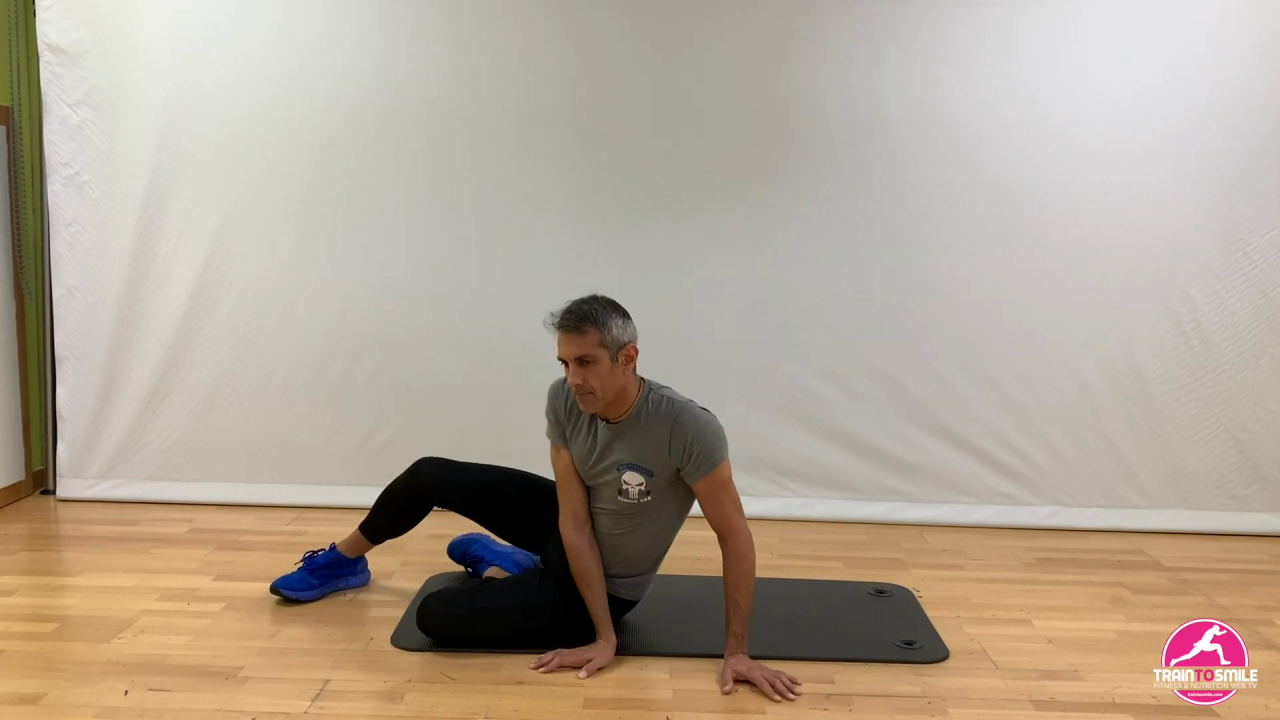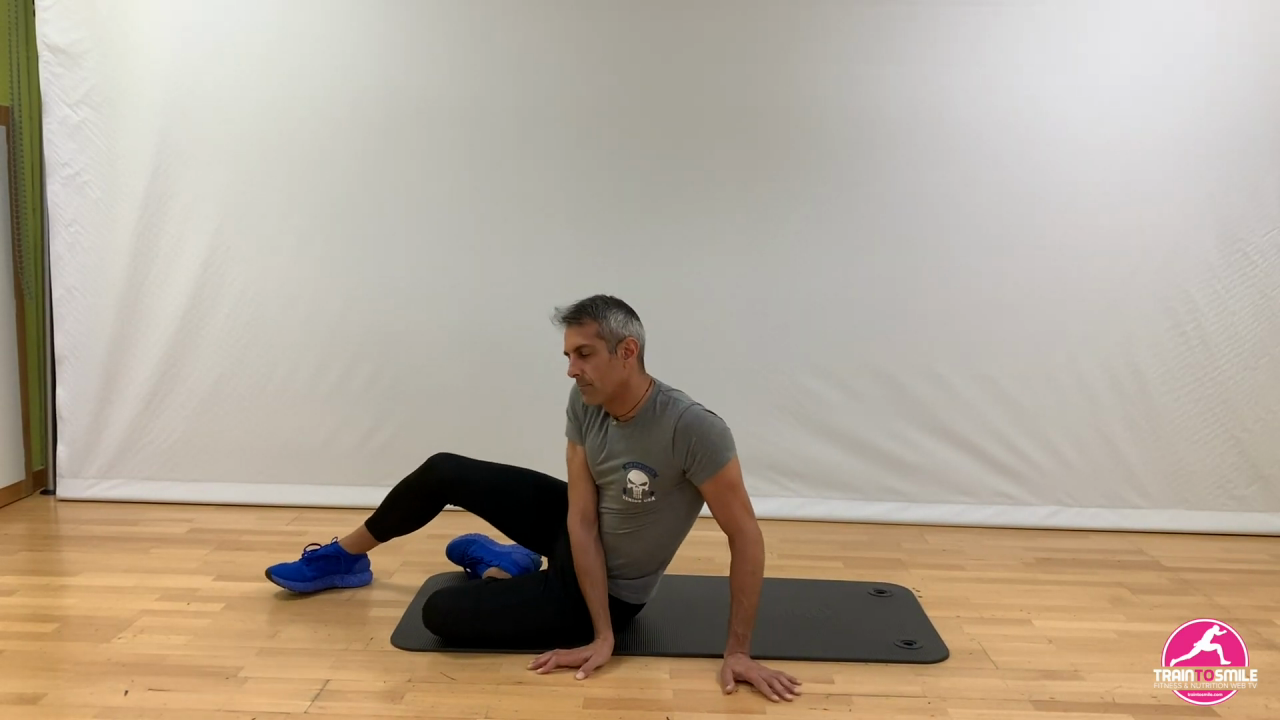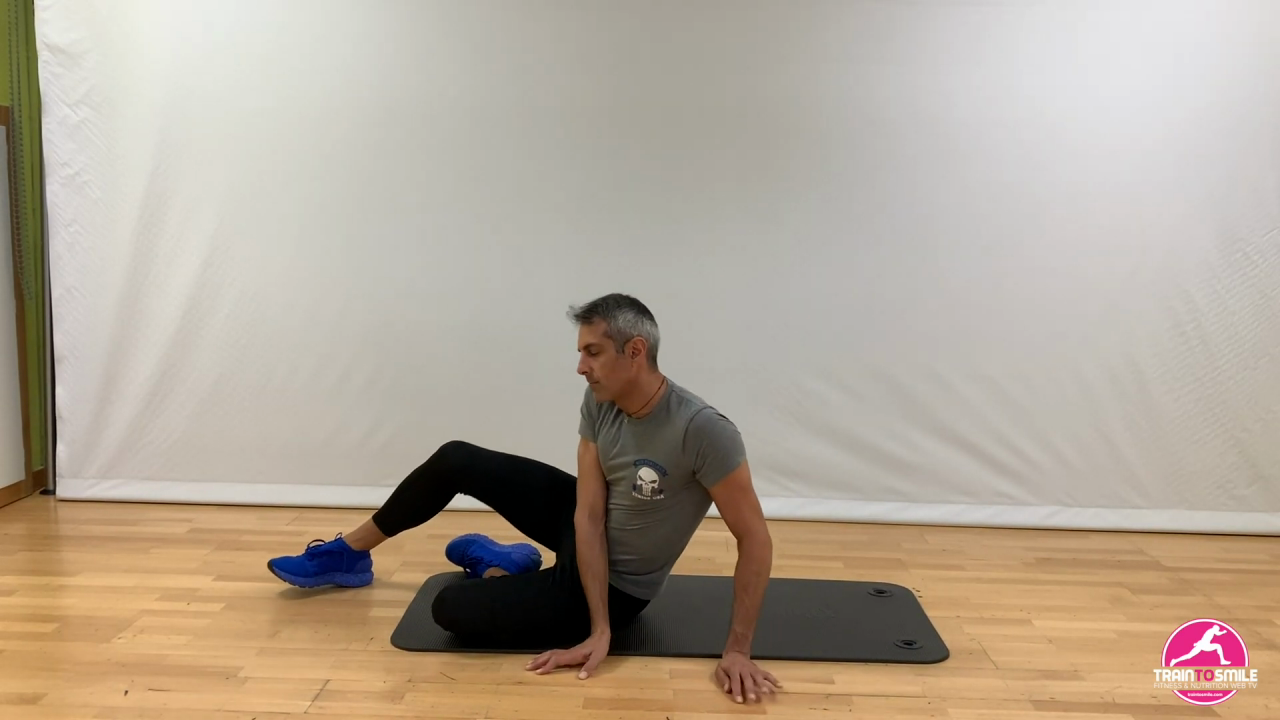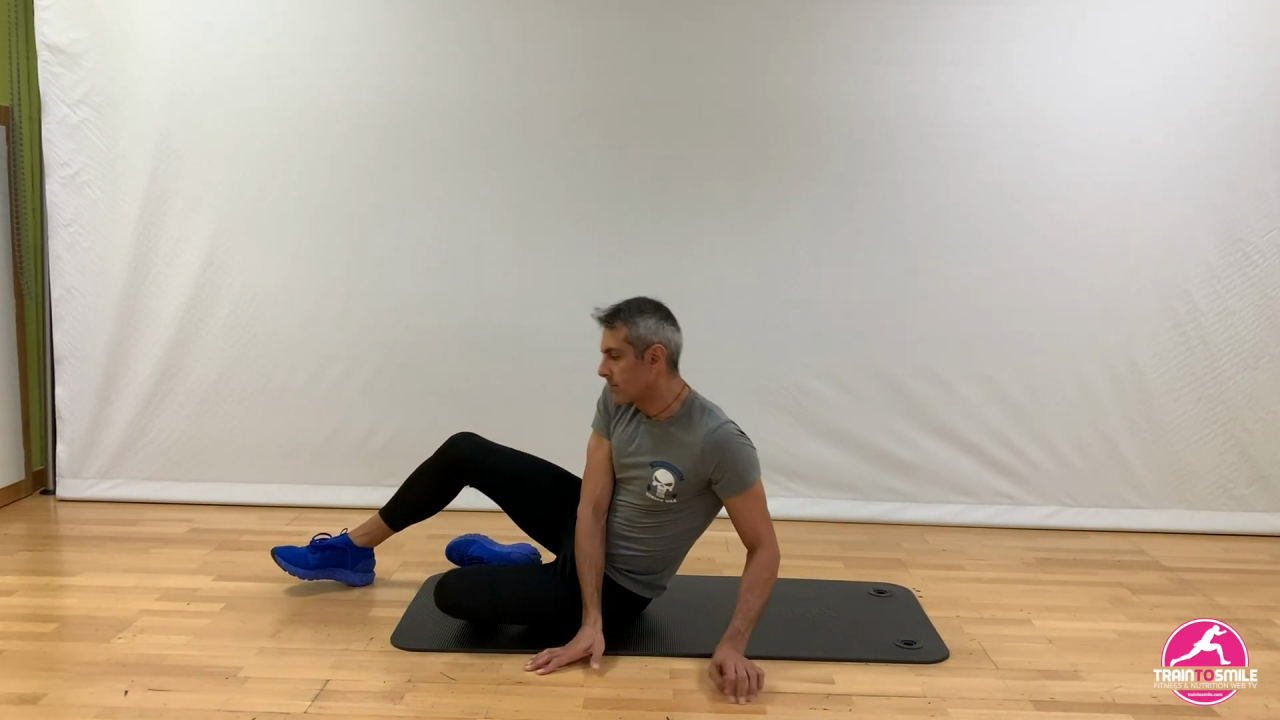
dt=0.1s
person 1, frame 1
left shoulder: (687, 426)
right shoulder: (562, 400)
left elbow: (735, 538)
right elbow: (574, 521)
left wrist: (737, 652)
right wrist: (603, 639)
left hip: (606, 582)
right hip: (560, 522)
right knee: (427, 477)
left ankle: (501, 570)
right ankle: (344, 561)
person 1, frame 2
left shoulder: (693, 429)
right shoulder: (585, 401)
left elbow: (746, 539)
right elbow: (580, 519)
left wrist: (738, 652)
right wrist: (603, 636)
left hip: (616, 585)
right hip: (581, 528)
left knee: (444, 616)
right knee: (444, 473)
left ankle: (503, 570)
right ankle: (345, 557)
person 1, frame 3
left shoulder: (704, 431)
right shoulder: (600, 402)
left elbow: (755, 541)
right elbow: (590, 513)
left wrist: (737, 651)
right wrist: (599, 632)
left hip: (621, 585)
right hip: (583, 528)
left knee: (451, 608)
right knee: (455, 461)
left ankle: (503, 569)
right ankle: (348, 554)
person 1, frame 4
left shoulder: (720, 442)
right shoulder: (618, 400)
left elbow: (765, 551)
right elbow: (592, 505)
left wrist: (733, 645)
right wrist: (586, 621)
left hip: (620, 582)
right hip: (590, 526)
left knee: (455, 595)
right knee: (463, 450)
left ankle: (512, 566)
right ankle: (352, 550)
